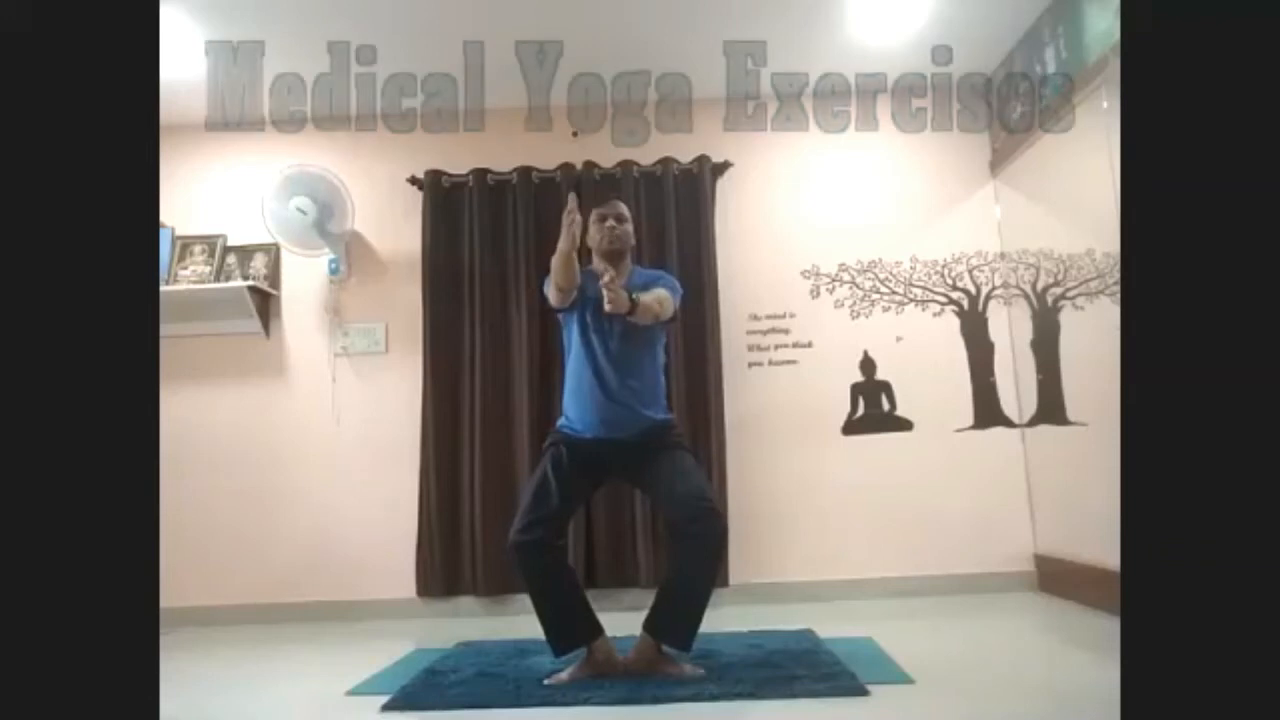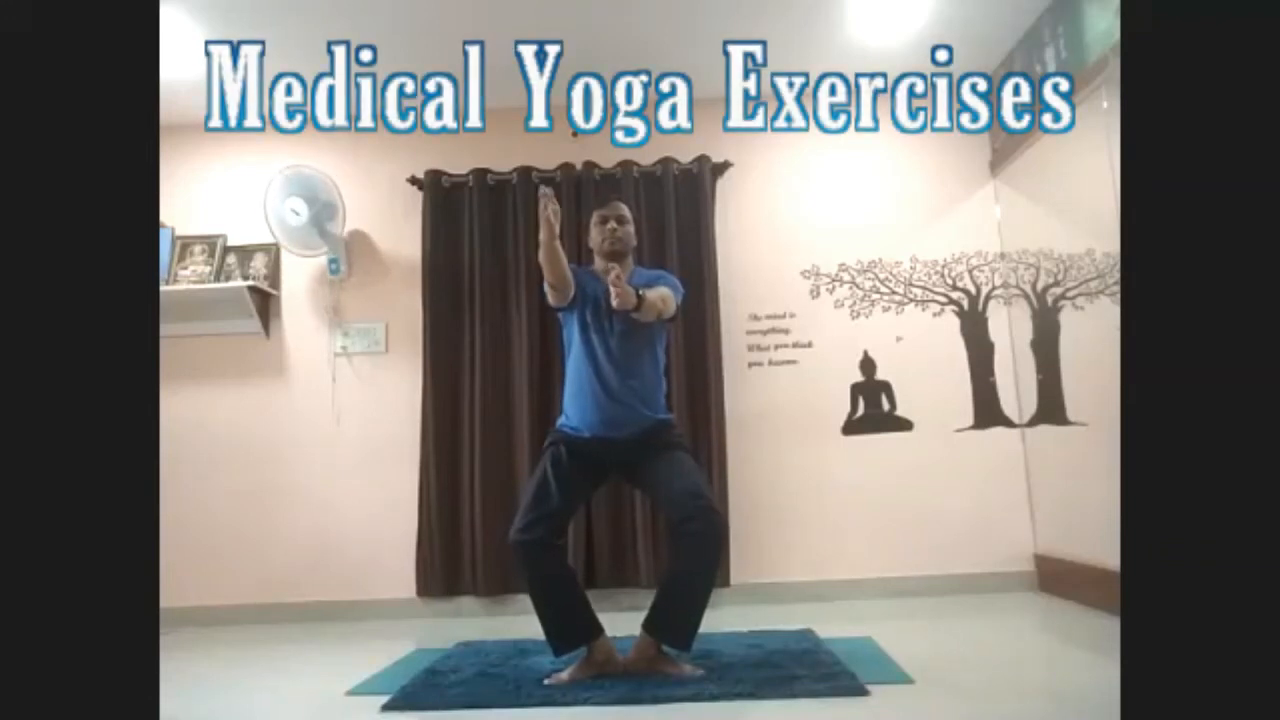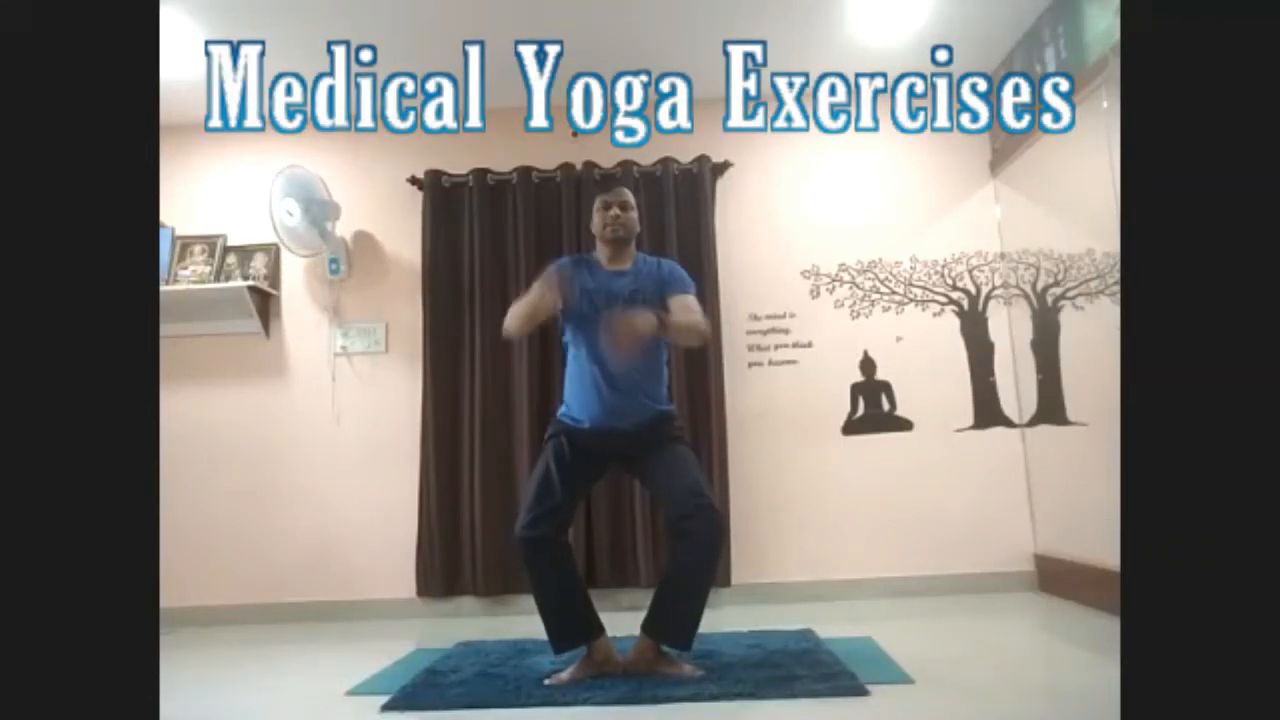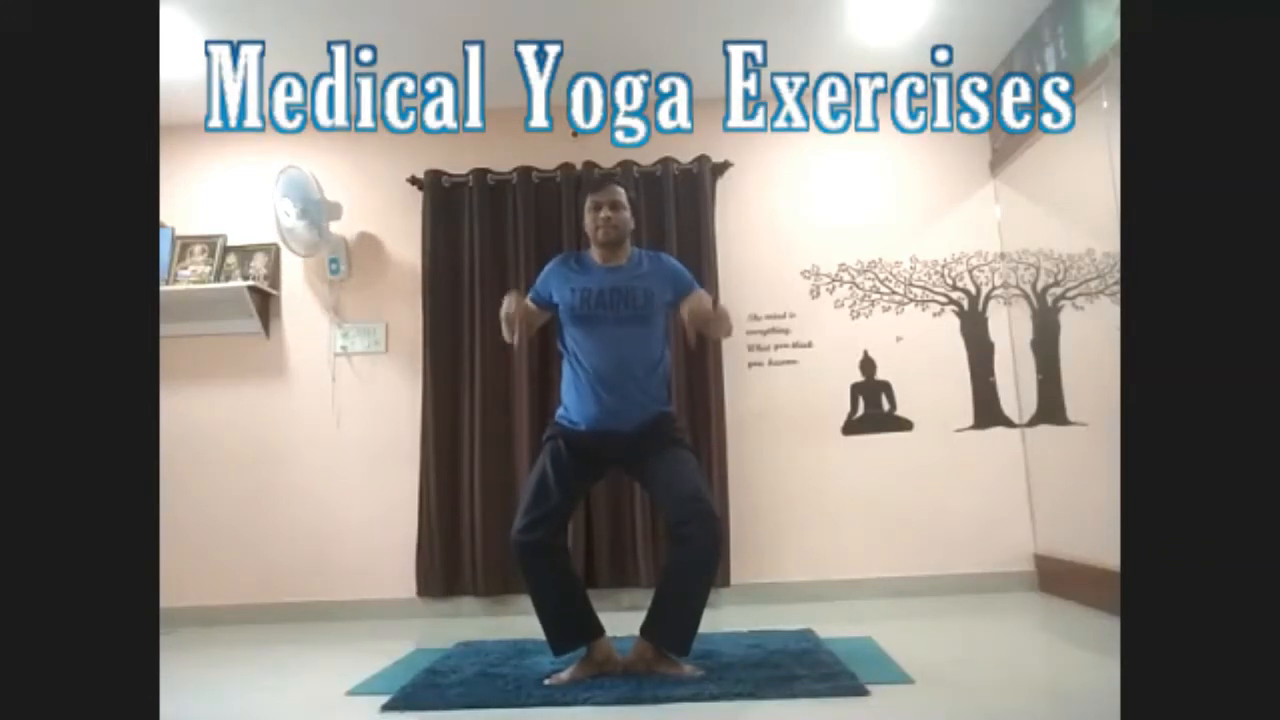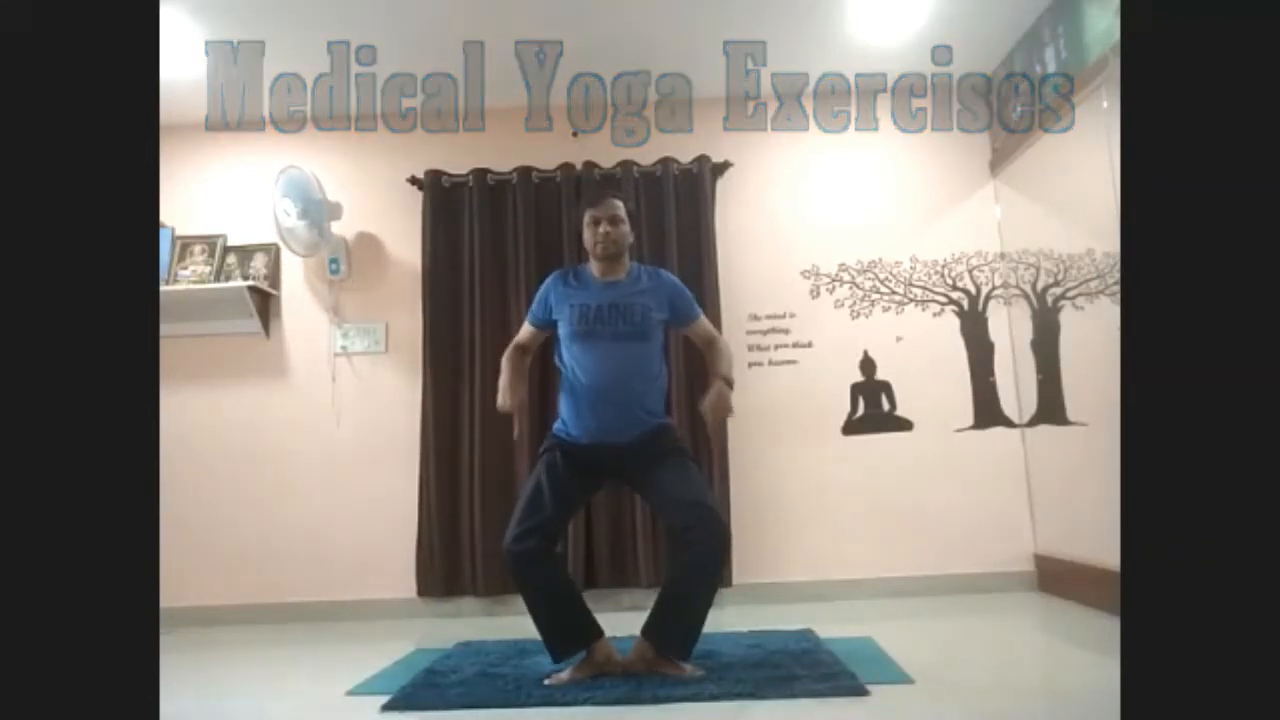
dt=1s
person 1, frame 1
left shoulder: (659, 281)
right shoulder: (573, 284)
left elbow: (657, 307)
right elbow: (560, 288)
left wrist: (627, 304)
right wrist: (565, 242)
left hip: (650, 434)
right hip: (578, 436)
left knee: (705, 526)
right knee: (528, 538)
left ankle: (653, 647)
right ankle: (595, 649)
person 1, frame 2
left shoulder: (660, 282)
right shoulder: (575, 284)
left elbow: (660, 306)
right elbow: (555, 281)
left wrist: (634, 300)
right wrist: (548, 233)
left hip: (650, 434)
right hip: (578, 436)
left knee: (703, 524)
right knee: (529, 536)
left ankle: (651, 647)
right ankle: (595, 649)
person 1, frame 3
left shoulder: (666, 273)
right shoulder: (569, 272)
left elbow: (697, 328)
right elbow: (513, 326)
left wrist: (655, 323)
right wrist: (538, 299)
left hip: (652, 426)
right hip: (578, 428)
left knee: (702, 522)
right knee: (534, 531)
left ankle: (652, 646)
right ankle: (595, 648)
person 1, frame 4
left shoulder: (664, 271)
right shoulder: (560, 273)
left elbow: (720, 322)
right elbow: (521, 324)
left wrist: (705, 312)
right wrist: (512, 312)
left hip: (652, 428)
right hip: (575, 431)
left knee: (701, 527)
right knee: (530, 536)
left ankle: (655, 646)
right ankle: (594, 648)
person 1, frame 5
left shoulder: (662, 286)
right shoulder: (559, 288)
left elbow: (711, 340)
right elbow: (520, 346)
left wrist: (721, 382)
right wrist: (509, 382)
left hip: (651, 441)
right hip: (573, 444)
left knee: (708, 534)
right knee: (522, 545)
left ankle: (657, 648)
right ankle: (592, 649)
